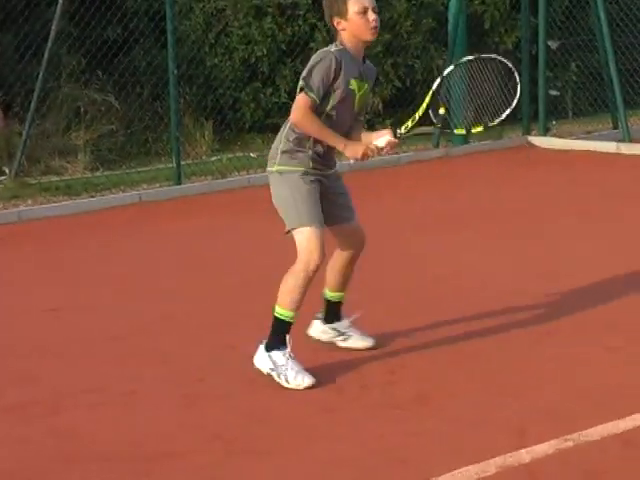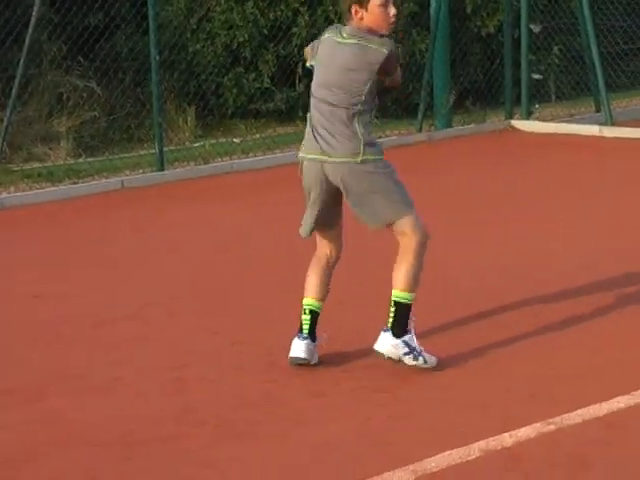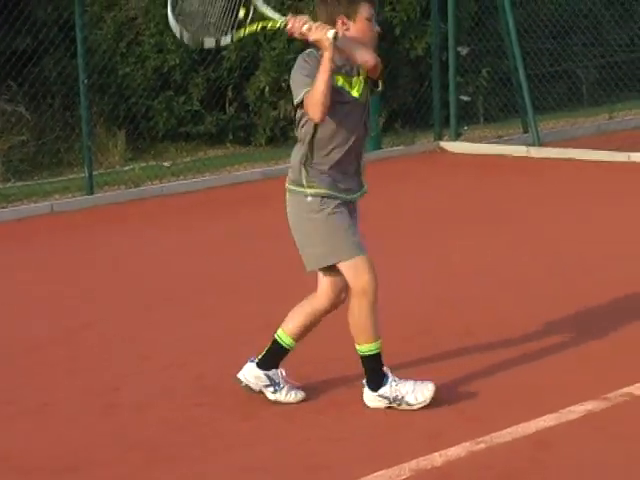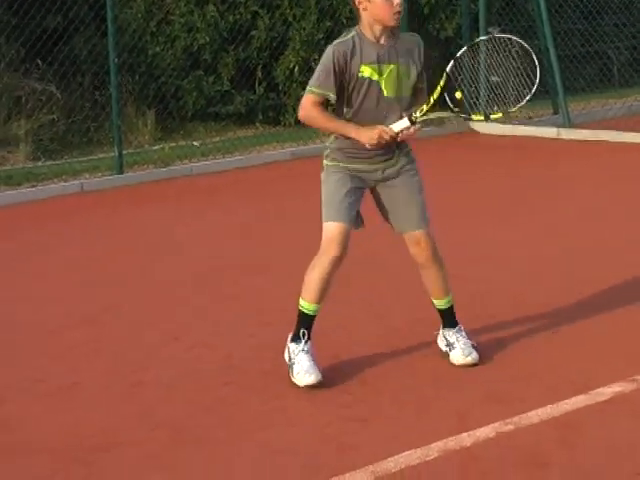
dt=0.7s
person 1, frame 1
left shoulder: (367, 70)
right shoulder: (328, 60)
right elbow: (299, 116)
left wrist: (374, 139)
right wrist: (345, 145)
left hip: (323, 167)
right hip: (293, 167)
left knee: (353, 240)
right knee: (311, 257)
left ankle: (330, 320)
right ankle: (273, 348)
person 1, frame 2
left shoulder: (327, 39)
right shoulder: (383, 50)
right elbow: (394, 81)
left hip: (314, 160)
right hip: (357, 159)
left knee: (327, 251)
right knee: (414, 235)
left ankle: (305, 340)
right ankle: (397, 333)
person 1, frame 3
left shoulder: (362, 65)
right shoulder: (310, 62)
left elbow: (371, 60)
right elbow: (318, 112)
right wrist: (327, 48)
left hip: (344, 194)
right hip: (313, 194)
left knee: (332, 292)
right knee: (363, 282)
left ankle: (263, 369)
right ankle: (377, 384)
person 1, frame 4
left shoulder: (413, 45)
right shoulder: (341, 51)
right elbow: (306, 110)
right wrist: (359, 133)
left hip: (397, 163)
right hip: (345, 164)
left knee: (425, 248)
right knee: (333, 248)
left ankle: (450, 330)
right ankle: (298, 342)
